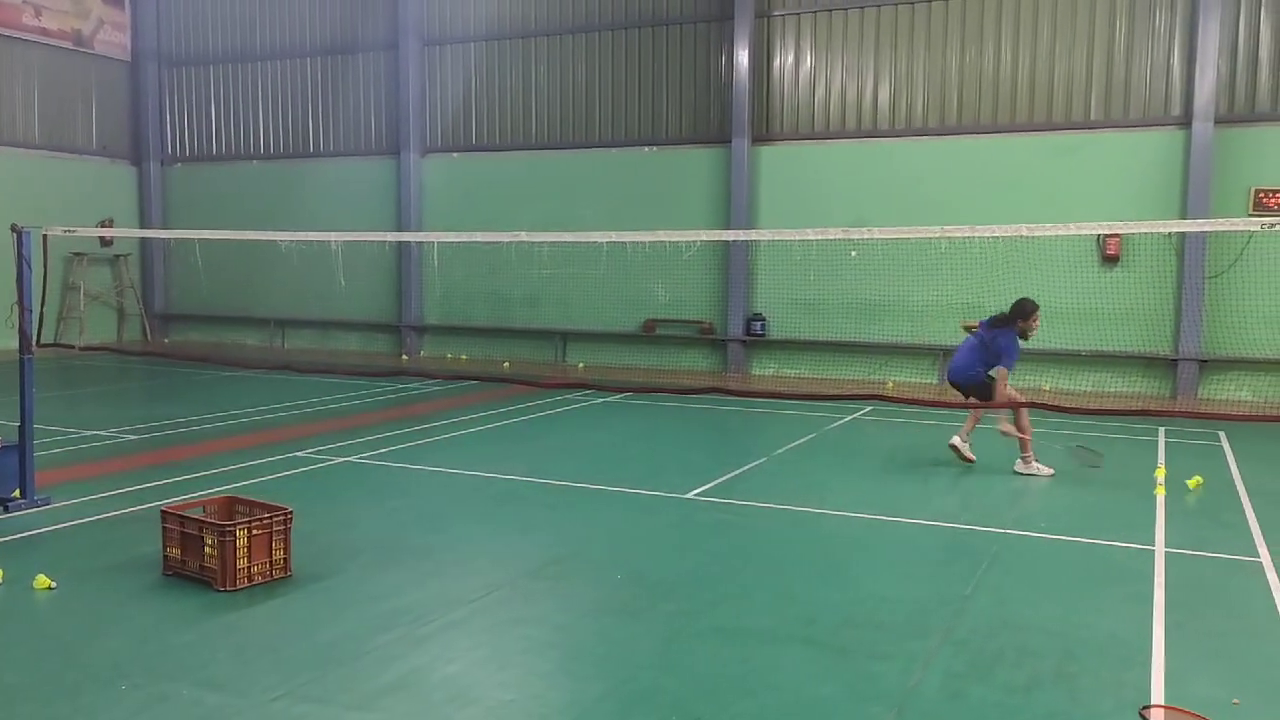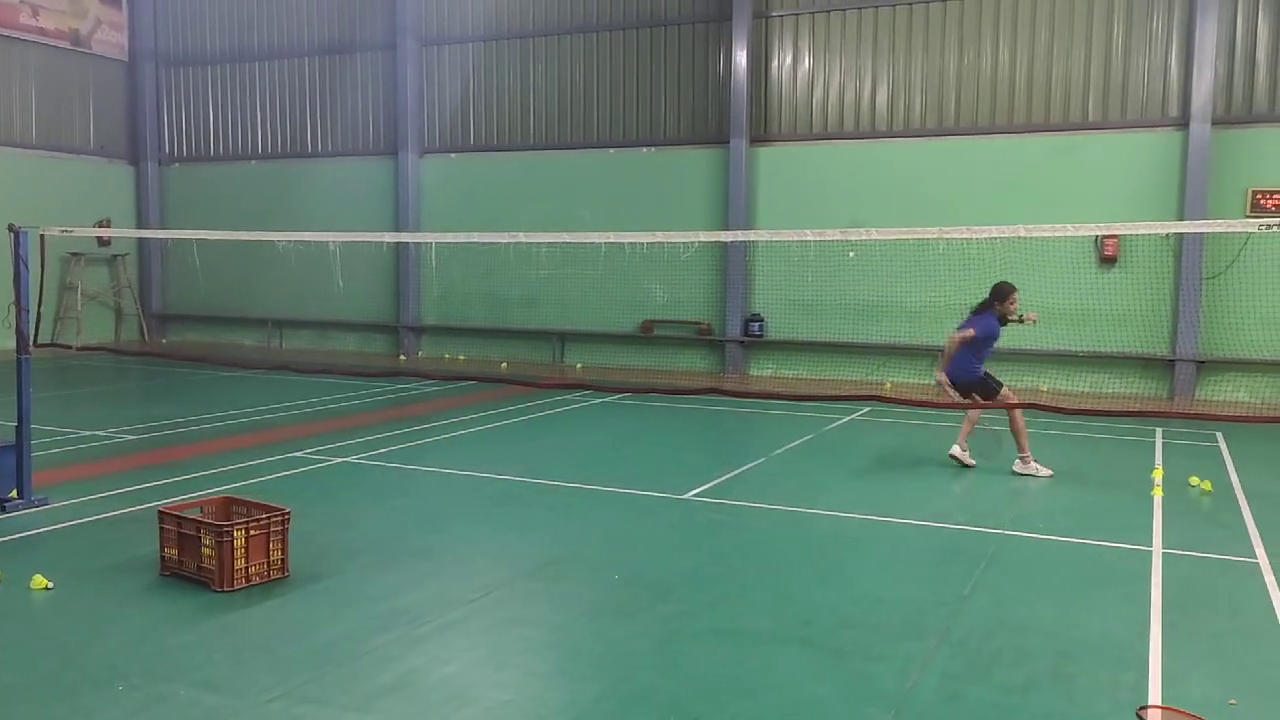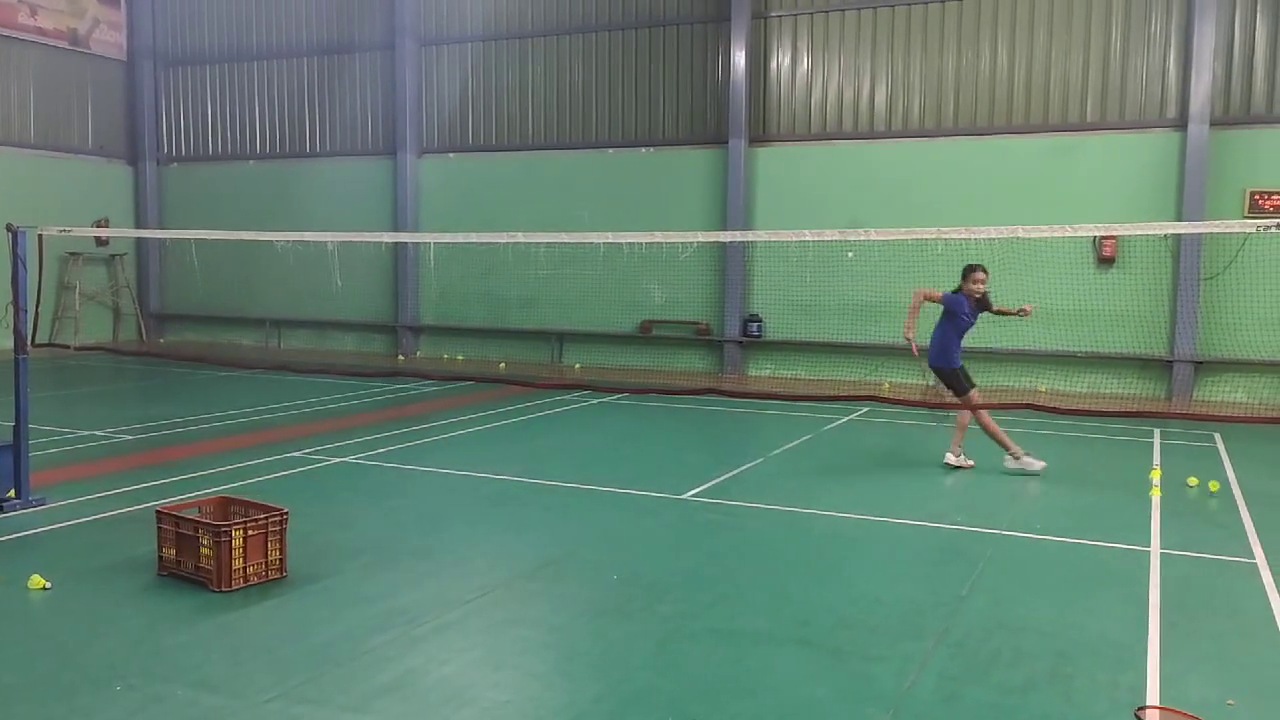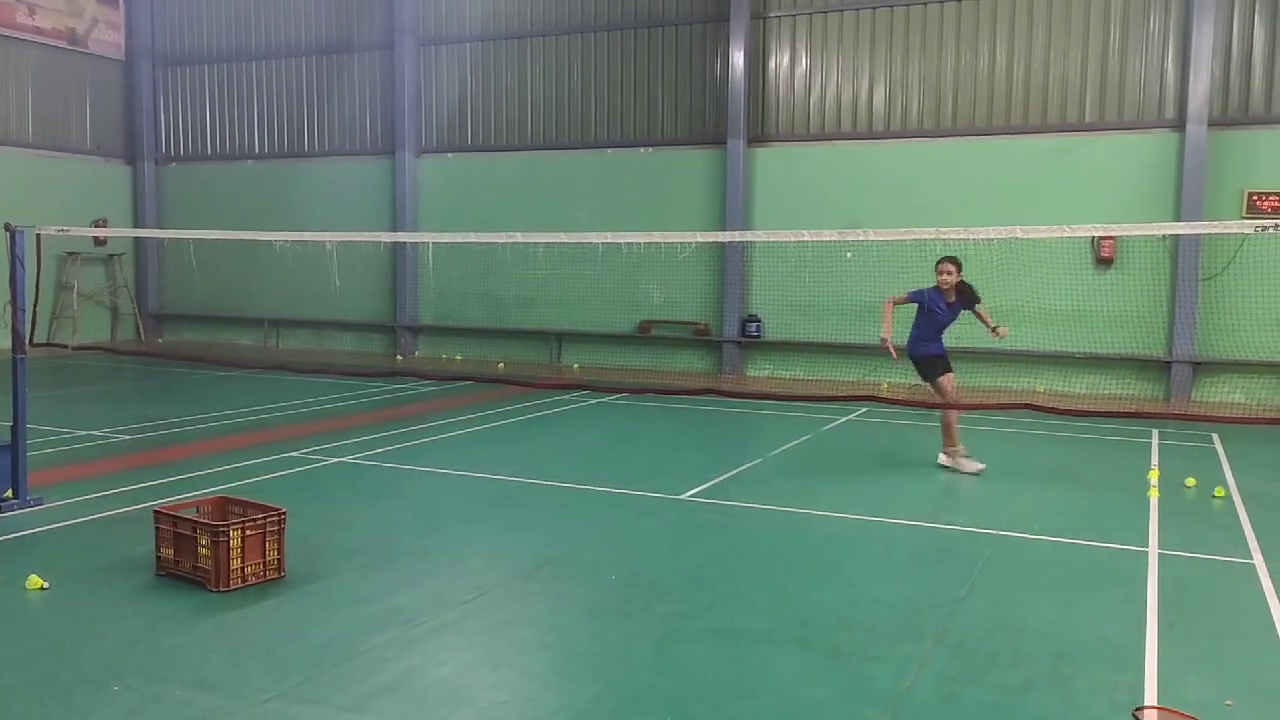
dt=0.1s
person 1, frame 1
left shoulder: (996, 322)
right shoulder: (1011, 345)
left elbow: (973, 327)
right elbow: (1000, 386)
right wrist: (1003, 421)
left hip: (954, 372)
right hip: (969, 376)
left knee: (982, 400)
right knee: (1018, 403)
left ankle: (962, 438)
right ankle: (1027, 461)
person 1, frame 2
left shoulder: (987, 313)
right shoulder: (990, 326)
right elbow: (955, 339)
left wrist: (1021, 319)
right wrist: (941, 370)
left hip: (955, 372)
right hip: (968, 373)
left knee: (977, 402)
right knee: (1013, 404)
left ankle: (960, 447)
right ankle: (1025, 461)
person 1, frame 3
left shoulder: (976, 301)
right shoulder: (957, 300)
left elbow: (992, 309)
right elbow: (921, 293)
left wrist: (1017, 312)
right wrist: (910, 327)
left hip: (951, 359)
right hip: (944, 361)
left knee: (969, 404)
right knee: (977, 407)
left ankle: (954, 452)
right ankle: (1016, 455)
person 1, frame 4
left shoulder: (963, 297)
right shoulder: (928, 295)
left elbow: (977, 310)
right elbow: (891, 302)
left wrist: (994, 328)
right wrist: (887, 331)
left hip: (937, 348)
right hip: (921, 350)
left knee: (952, 397)
right knee: (948, 398)
left ankle: (949, 452)
right ankle: (954, 454)
